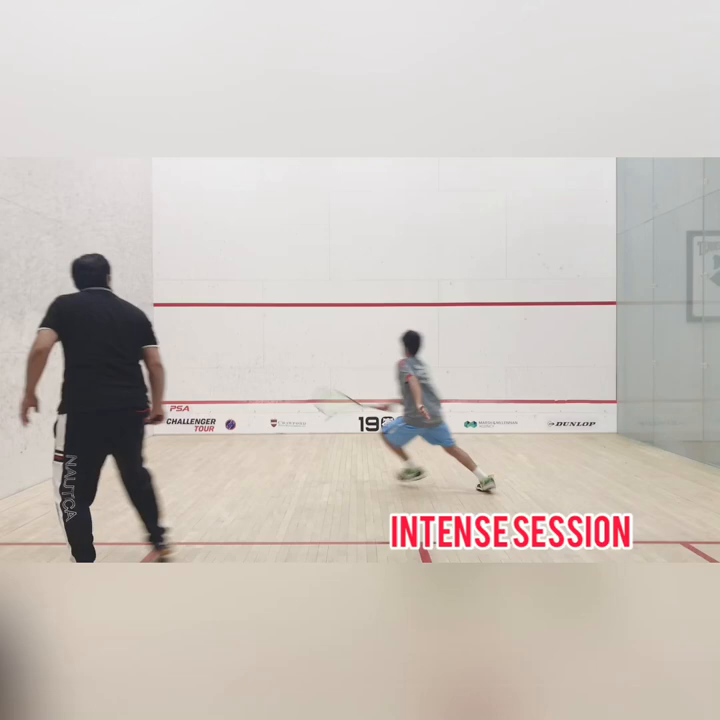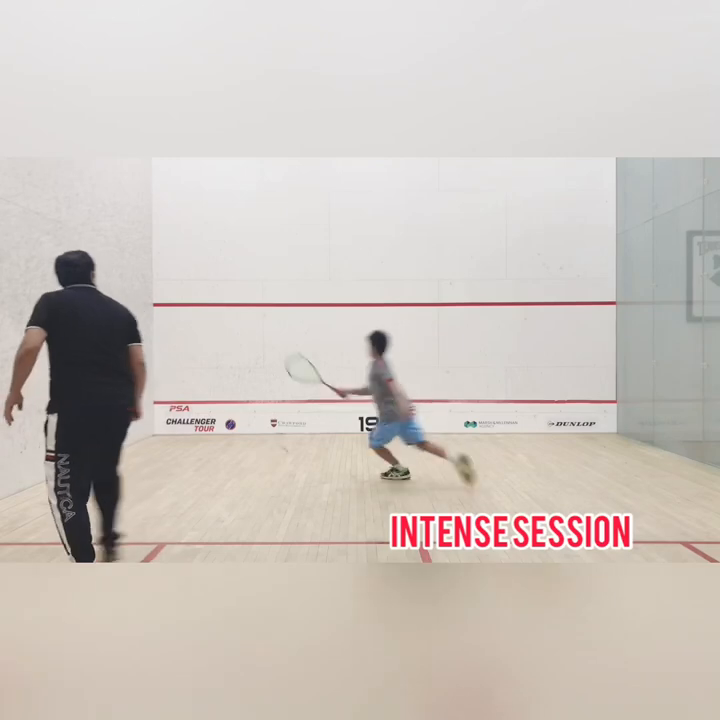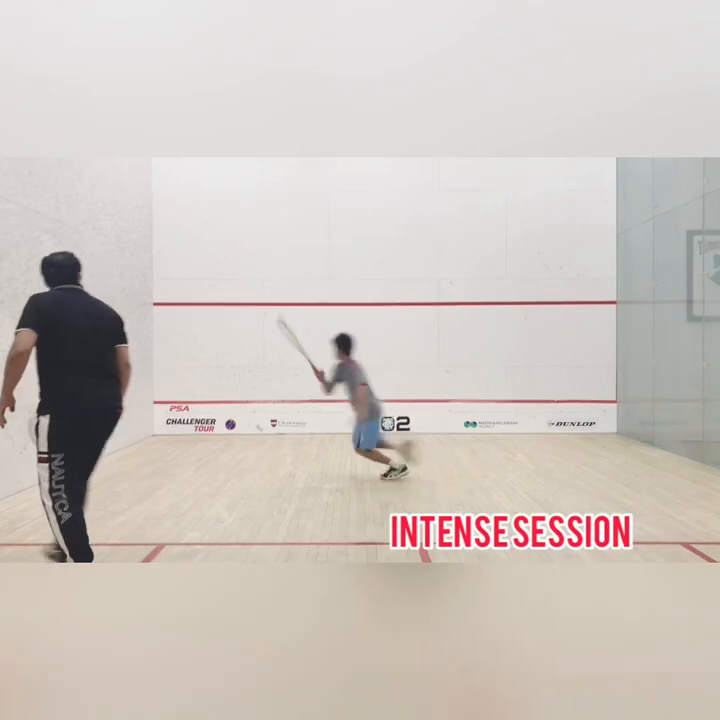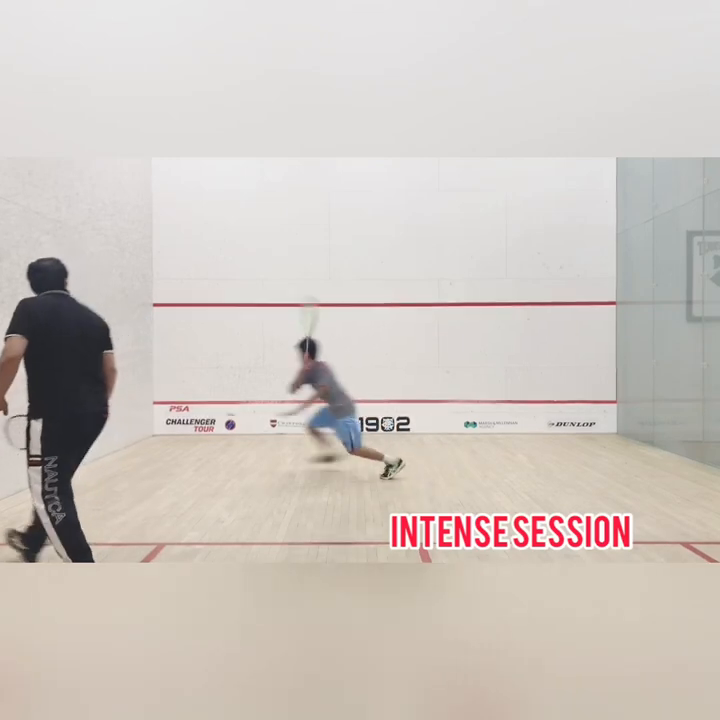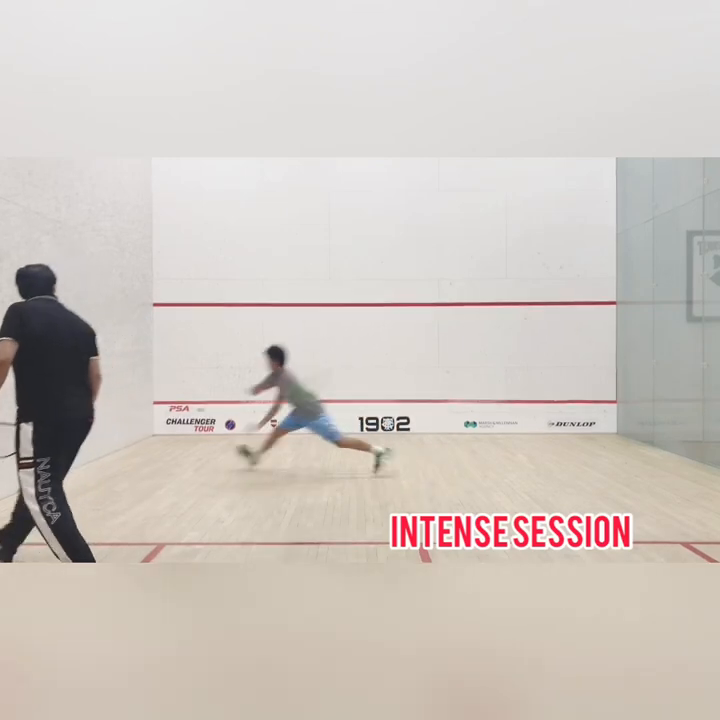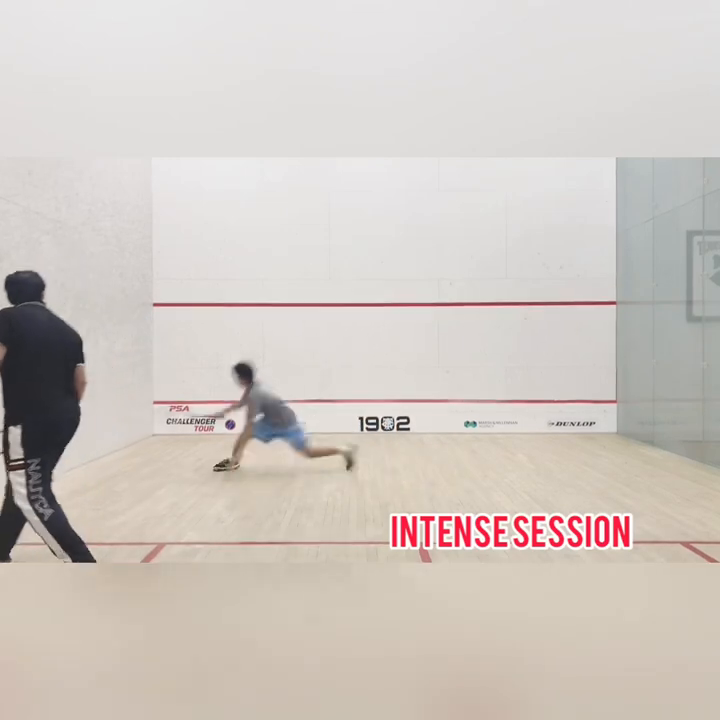
dt=0.1s
person 1, frame 1
left shoulder: (65, 306)
right shoulder: (135, 313)
left elbow: (40, 348)
right elbow: (155, 364)
left wrist: (29, 392)
right wrist: (158, 403)
left hip: (82, 410)
right hip: (131, 408)
left knee: (72, 493)
right knee: (135, 475)
left ankle: (86, 567)
right ankle: (157, 541)
person 1, frame 2
left shoulder: (52, 303)
right shoulder: (120, 311)
left elbow: (29, 347)
right elbow: (138, 362)
left wrist: (14, 391)
right wrist: (136, 401)
left hip: (70, 408)
right hip: (118, 407)
left knee: (66, 493)
right knee: (105, 477)
left ankle: (85, 567)
right ankle: (109, 545)
person 1, frame 3
left shoulder: (41, 303)
right shoulder: (106, 312)
right elbow: (124, 364)
right wrist: (115, 400)
left hip: (61, 410)
right hip: (106, 408)
left knee: (57, 491)
right knee: (75, 482)
right ankle: (67, 548)
person 1, frame 4
left shoulder: (30, 308)
right shoulder: (93, 318)
right elbow: (110, 369)
left hip: (52, 414)
right hip: (93, 413)
left knee: (48, 494)
right knee: (56, 486)
right ankle: (30, 544)
person 1, frame 5
right shoulder: (80, 324)
right elbow: (95, 375)
left hip: (41, 417)
right hip: (79, 415)
left knee: (44, 499)
right knee: (38, 486)
person 1, frame 6
right shoulder: (67, 330)
right elbow: (81, 381)
left hip: (29, 419)
right hip: (65, 417)
left knee: (33, 498)
right knee: (26, 486)
left ankle: (83, 566)
person 2, frame 1
left shoulder: (403, 364)
right shoulder: (421, 365)
left elbow: (413, 382)
left wrist: (419, 404)
left hip: (415, 419)
right hip: (434, 417)
left knee: (387, 435)
right knee: (451, 448)
left ankle: (411, 467)
right ankle: (484, 478)
person 2, frame 2
left shoulder: (378, 365)
right shoulder: (382, 364)
left elbow: (392, 383)
right elbow: (371, 389)
left wrist: (403, 405)
right wrist: (348, 392)
left hip: (391, 415)
right hip: (404, 414)
left knee: (375, 444)
right knee: (422, 444)
left ankle: (400, 469)
right ankle: (458, 461)
person 2, frame 3
left shoulder: (353, 367)
right shoulder: (341, 367)
left elbow: (362, 389)
right elbow: (328, 389)
left wrist: (362, 414)
right wrist: (321, 378)
left hip: (370, 413)
right hip: (367, 410)
left knee: (361, 449)
right knee: (367, 445)
left ankle: (397, 467)
right ankle: (402, 448)
person 2, frame 4
left shoulder: (322, 368)
right shoulder: (308, 370)
left elbow: (320, 392)
right elbow: (293, 389)
left wrist: (301, 407)
right wrist: (302, 372)
left hip: (342, 411)
right hip: (332, 409)
left knee: (354, 449)
right knee: (311, 426)
left ankle: (392, 462)
right ankle: (329, 453)
person 2, frame 5
left shoulder: (284, 377)
right shoulder: (276, 374)
left elbow: (279, 403)
right elbow: (258, 388)
left wrist: (264, 420)
left hip: (312, 413)
right hip: (302, 411)
left knee: (339, 441)
right knee: (278, 431)
left ankle: (378, 451)
right ankle: (255, 456)
person 2, frame 6
left shoulder: (253, 396)
right shoulder: (251, 388)
left elbow: (249, 425)
right elbow: (242, 403)
left wrist: (239, 452)
right wrist: (225, 411)
left hip: (287, 423)
left knee: (308, 453)
right knee: (247, 434)
left ankle: (346, 452)
right ankle: (232, 461)
